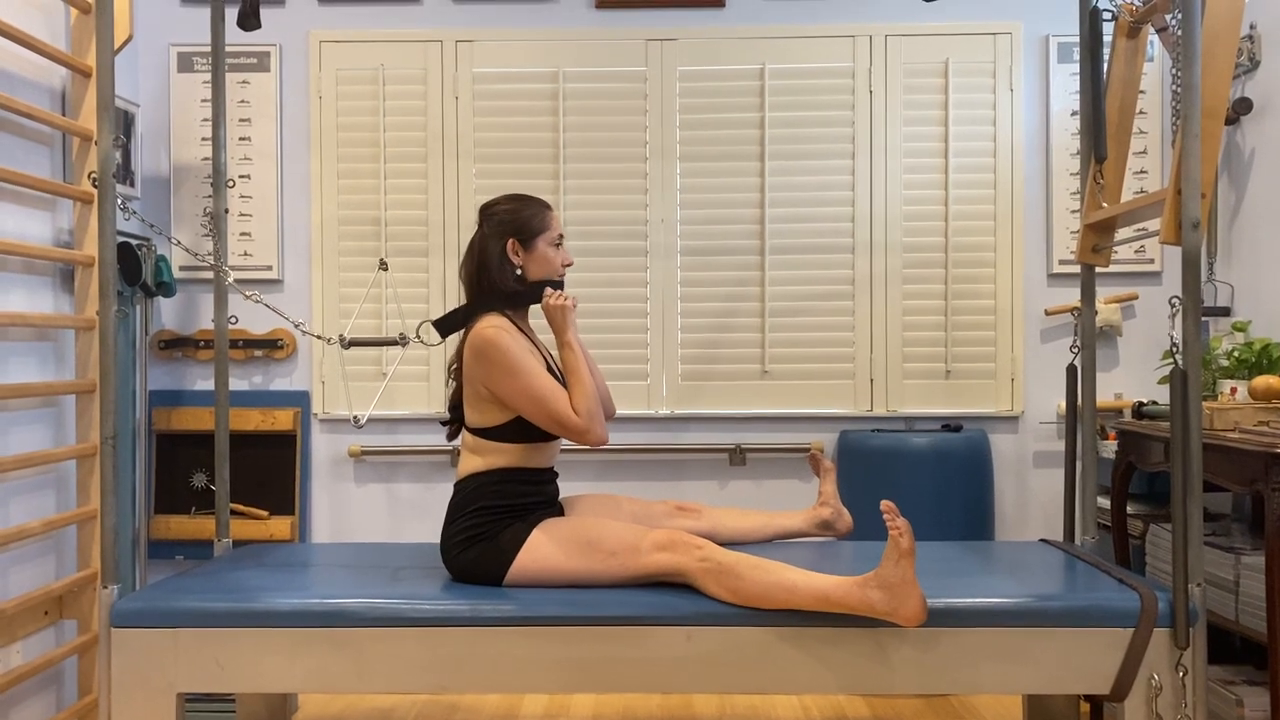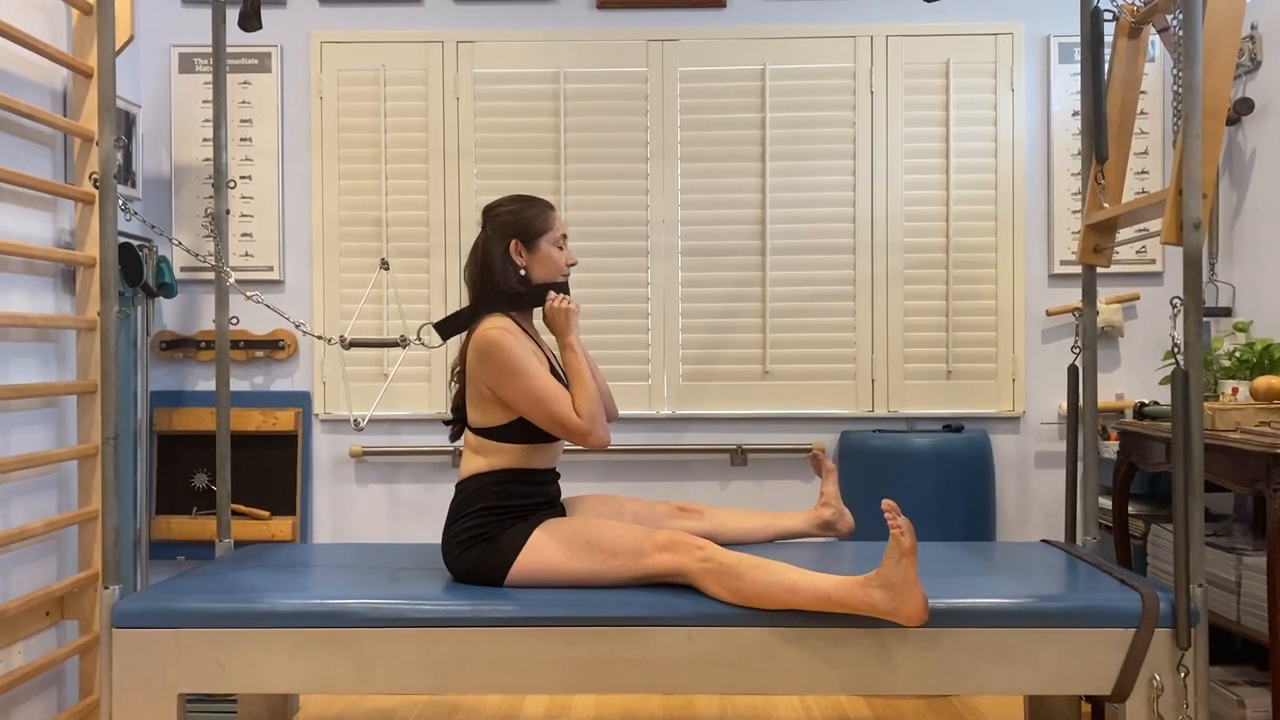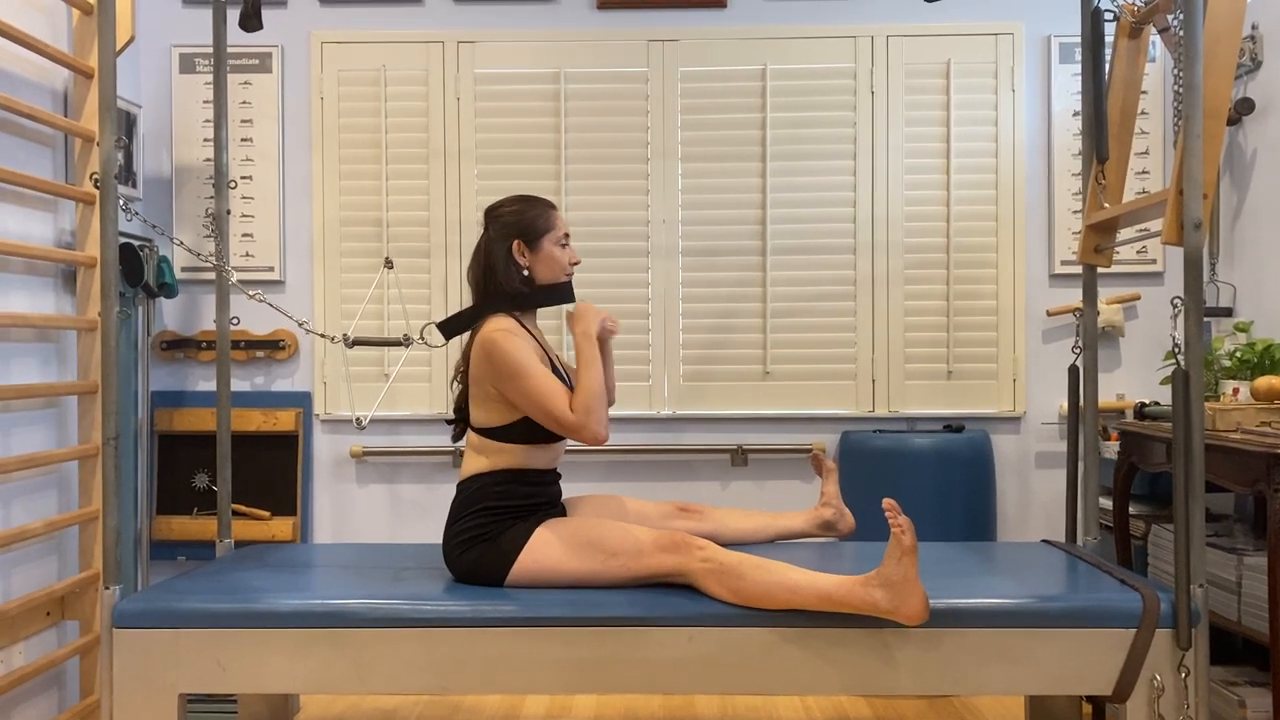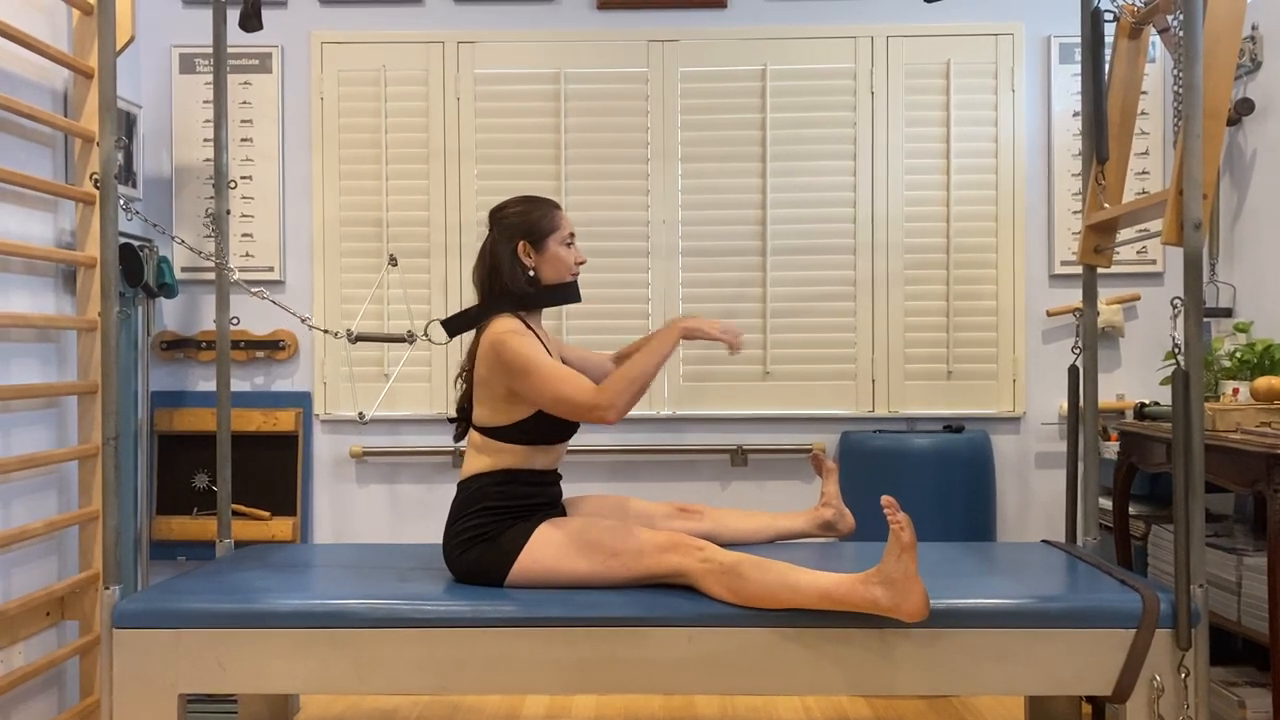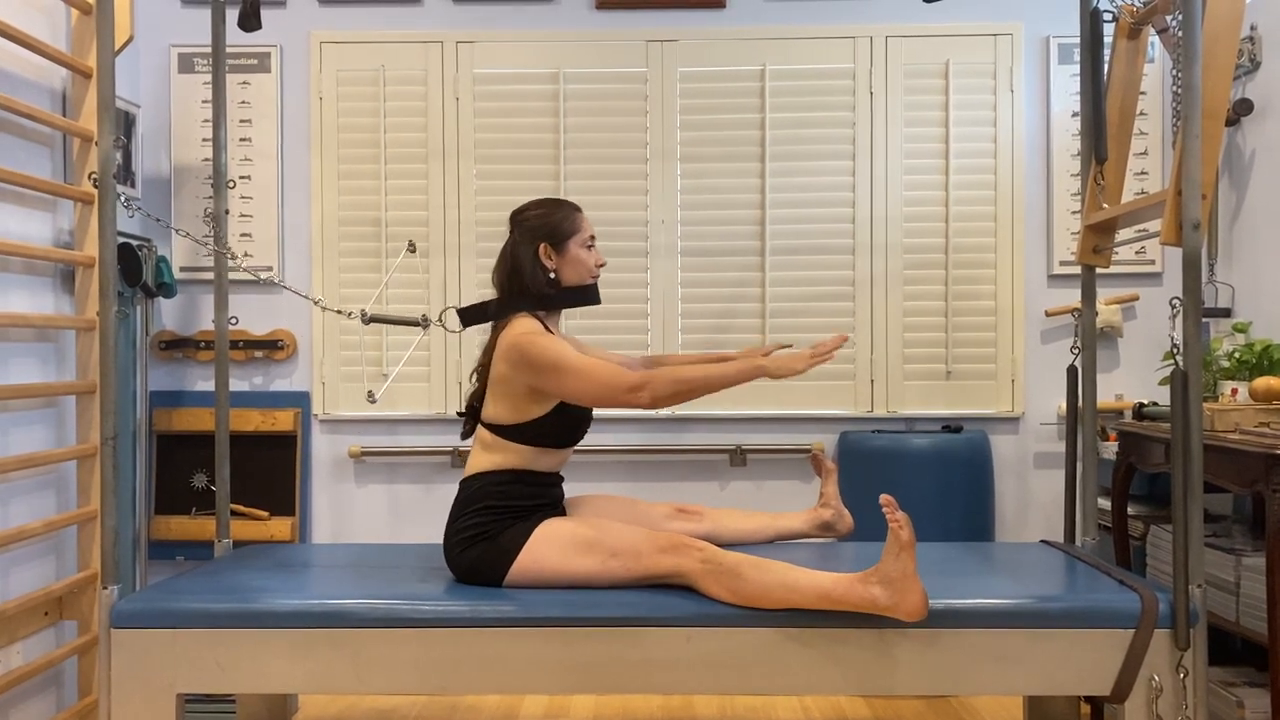
dt=0.3s
person 1, frame 1
left shoulder: (514, 329)
right shoulder: (493, 337)
left elbow: (603, 411)
right elbow: (589, 429)
left wrist: (568, 335)
right wrist: (566, 336)
left hip: (531, 514)
right hip: (492, 534)
left knee: (679, 514)
right knee: (682, 552)
left ankle: (817, 517)
person 1, frame 2
left shoulder: (518, 331)
right shoulder: (497, 338)
left elbow: (606, 412)
right elbow: (592, 431)
left wrist: (570, 339)
right wrist: (568, 340)
left hip: (533, 513)
right hip: (493, 535)
left knee: (680, 515)
right knee: (685, 554)
left ankle: (817, 518)
person 1, frame 3
left shoulder: (520, 330)
right shoulder: (500, 338)
left elbow: (599, 402)
right elbow: (590, 426)
left wrist: (599, 340)
right wrist: (583, 337)
left hip: (534, 512)
right hip: (494, 535)
left knee: (682, 517)
right knee: (685, 555)
left ankle: (818, 518)
person 1, frame 4
left shoulder: (525, 331)
right shoulder: (506, 339)
left elbow: (609, 367)
right elbow: (605, 404)
left wrist: (667, 336)
right wrist: (672, 334)
left hip: (533, 513)
right hip: (494, 535)
left knee: (683, 517)
right knee: (684, 554)
left ankle: (817, 518)
person 1, frame 5
left shoulder: (540, 331)
right shoulder: (526, 340)
left elbow: (638, 367)
right elbow: (643, 389)
left wrist: (740, 357)
right wrist: (760, 367)
left hip: (533, 512)
right hip: (493, 534)
left knee: (682, 518)
right knee: (683, 557)
left ankle: (816, 518)
right ankle: (873, 593)
